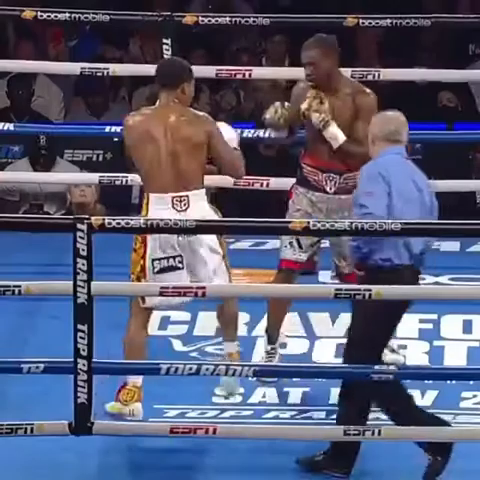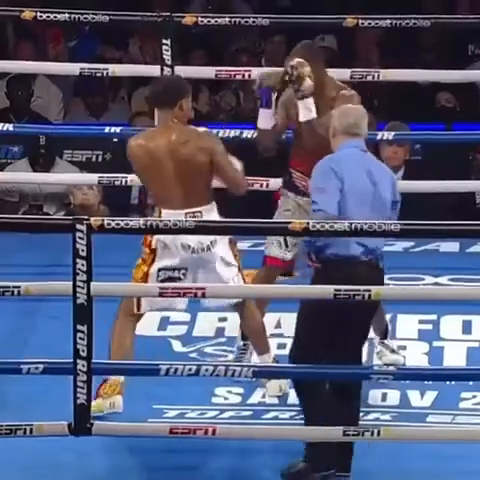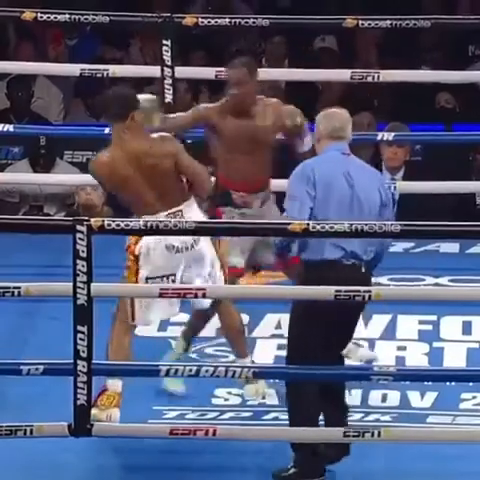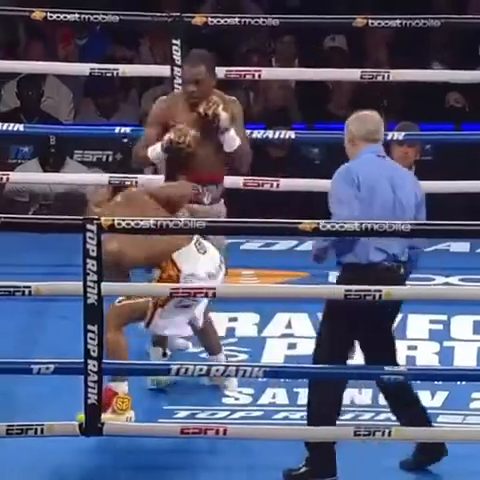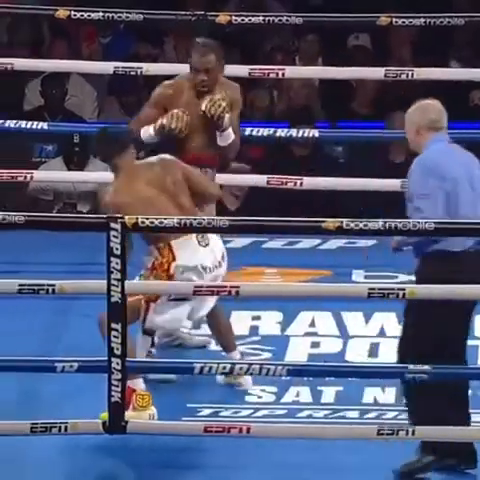
dt=0.3s
person 1, frame 1
left shoulder: (376, 170)
right shoulder: (420, 178)
left elbow: (370, 221)
right elbow: (428, 235)
left wrist: (357, 254)
left hip: (381, 278)
right hip: (406, 277)
left knee: (364, 369)
right knee: (361, 366)
left ankle: (431, 432)
person 1, frame 2
left shoulder: (331, 164)
right shoulder: (385, 173)
left elbow: (324, 216)
right elbow: (389, 224)
left wrist: (312, 248)
left hip: (337, 272)
right hip: (371, 273)
left knee: (307, 360)
right knee: (346, 364)
person 1, frame 3
left shoulder: (309, 170)
right shoulder: (374, 176)
left elbow: (295, 223)
right elbow: (385, 238)
left wrist: (281, 246)
left hip: (321, 276)
right hip: (358, 277)
left knee: (304, 366)
right knee: (330, 356)
person 1, frame 4
left shoulder: (350, 173)
right shoulder: (407, 177)
right elbow: (417, 241)
left wrist: (319, 247)
left hip: (359, 279)
right hip: (394, 279)
left knee: (328, 366)
right knee: (384, 362)
right ankle: (426, 441)
person 1, frame 5
left shoulder: (426, 163)
left elbow: (428, 222)
left wrist: (402, 239)
left hip: (442, 268)
left knee: (417, 356)
left ankle: (435, 447)
person 2, frame 1
left shoulder: (363, 99)
right shoulder: (302, 90)
left elbow: (364, 155)
right elbow: (286, 131)
left wrist: (326, 124)
right wrist: (276, 119)
left hip: (348, 194)
right hip: (309, 190)
left knee: (357, 275)
right knee: (287, 270)
right ankle: (271, 348)
person 2, frame 2
left shoulder: (345, 99)
right shoulder: (288, 96)
left elbow: (324, 142)
right elbow: (265, 146)
left wrist: (305, 97)
right wrist: (266, 98)
right hip: (296, 193)
right knee: (271, 268)
left ankle: (382, 339)
right ankle: (245, 343)
person 2, frame 3
left shoulder: (277, 111)
right shoulder: (212, 113)
left elbow: (310, 153)
right elbow: (174, 123)
left wrist: (301, 130)
left hip: (263, 204)
right hip: (228, 207)
person 2, frame 4
left shoulder: (230, 106)
right shoulder: (166, 106)
left elbow: (243, 164)
right elbow: (138, 158)
left wrist: (225, 127)
right wrist: (165, 146)
left hip: (213, 200)
right ankle: (158, 345)
person 2, frame 5
left shoulder: (231, 93)
right shoulder: (168, 92)
left elbow: (230, 153)
right elbow: (134, 133)
left wrist: (223, 124)
right wrist: (158, 129)
left hip: (206, 182)
person 3, frame 1
left shoulder: (133, 123)
right shoulder: (202, 123)
right elbow: (237, 170)
right wrist: (230, 146)
left hip: (157, 216)
right hip: (197, 213)
left knee: (140, 309)
left ankle: (131, 392)
right ankle: (231, 357)
person 3, frame 2
left shoulder: (136, 146)
right shoulder: (205, 141)
right elbow: (239, 186)
right wrist: (231, 169)
left hip: (167, 234)
right hip: (207, 229)
left knee: (129, 312)
right knee: (244, 301)
left ankle: (113, 387)
person 3, frame 3
left shoulder: (100, 165)
right shoulder: (164, 144)
right elbow: (202, 183)
left hip: (153, 243)
left knee: (123, 321)
right knee: (221, 305)
left ankle: (110, 399)
right ankle: (252, 375)
person 3, frame 4
left shoulder: (107, 248)
right shoulder: (130, 197)
right elbow: (186, 190)
left hip: (185, 273)
right hip: (209, 257)
left knee: (111, 322)
right knee: (193, 311)
left ankle: (119, 401)
person 3, frame 5
left shoulder: (112, 199)
right shoulder: (165, 163)
right elbow: (213, 193)
left hip: (180, 261)
right hip: (211, 248)
left knee: (111, 321)
right knee: (206, 303)
